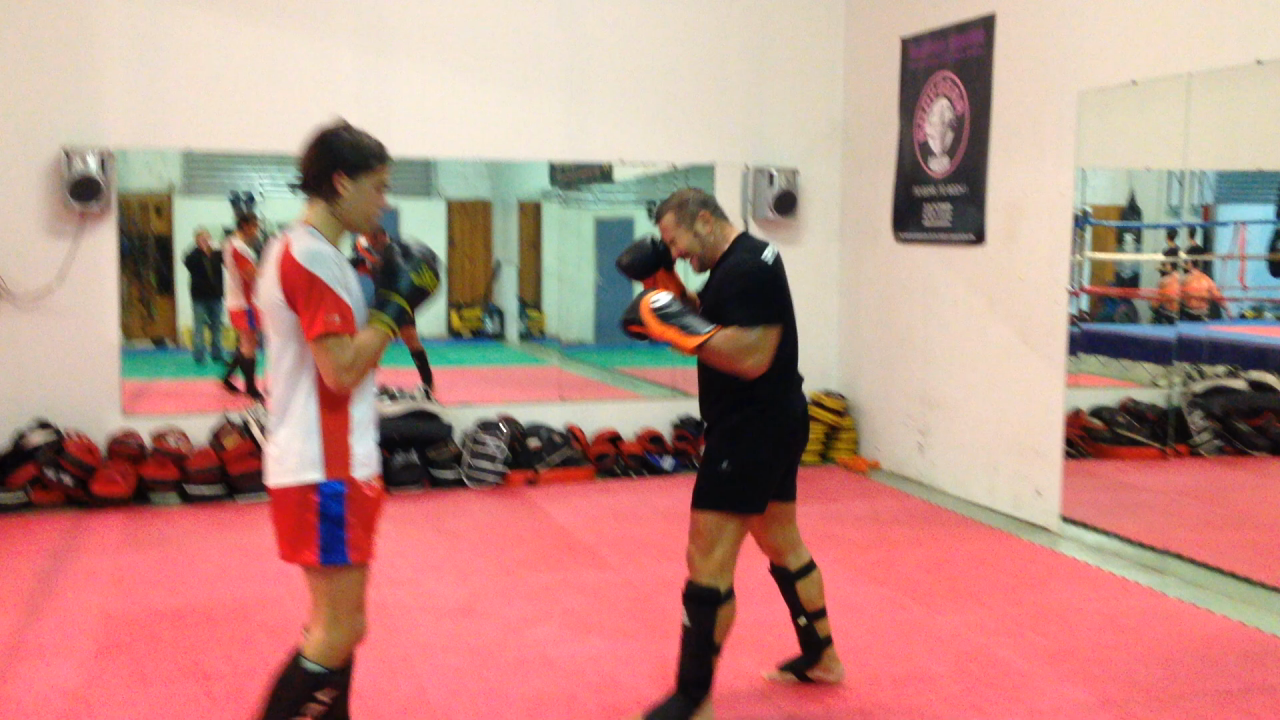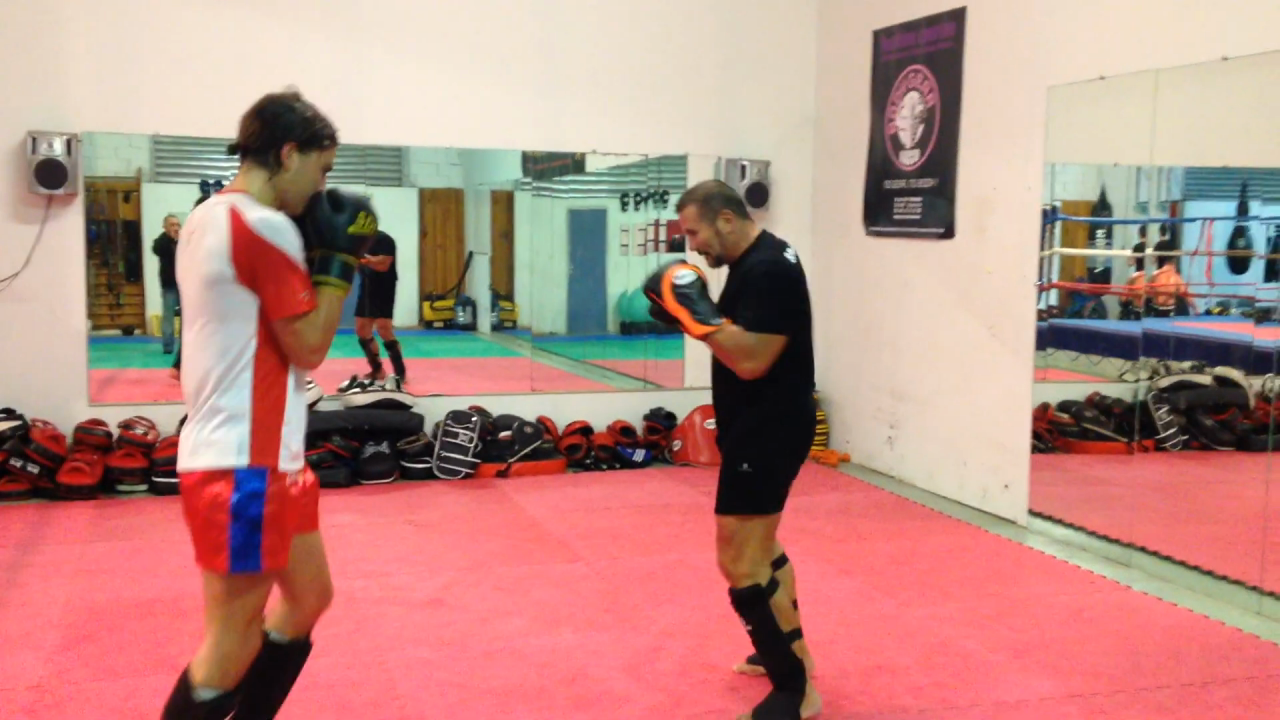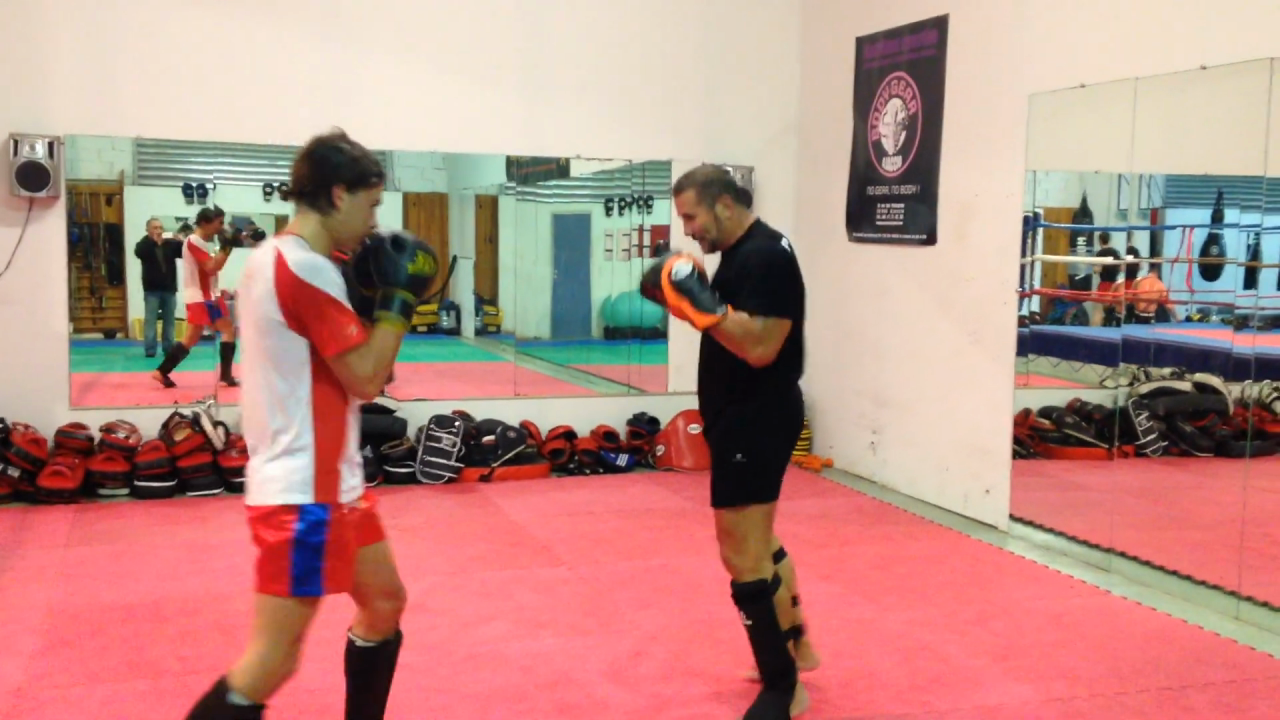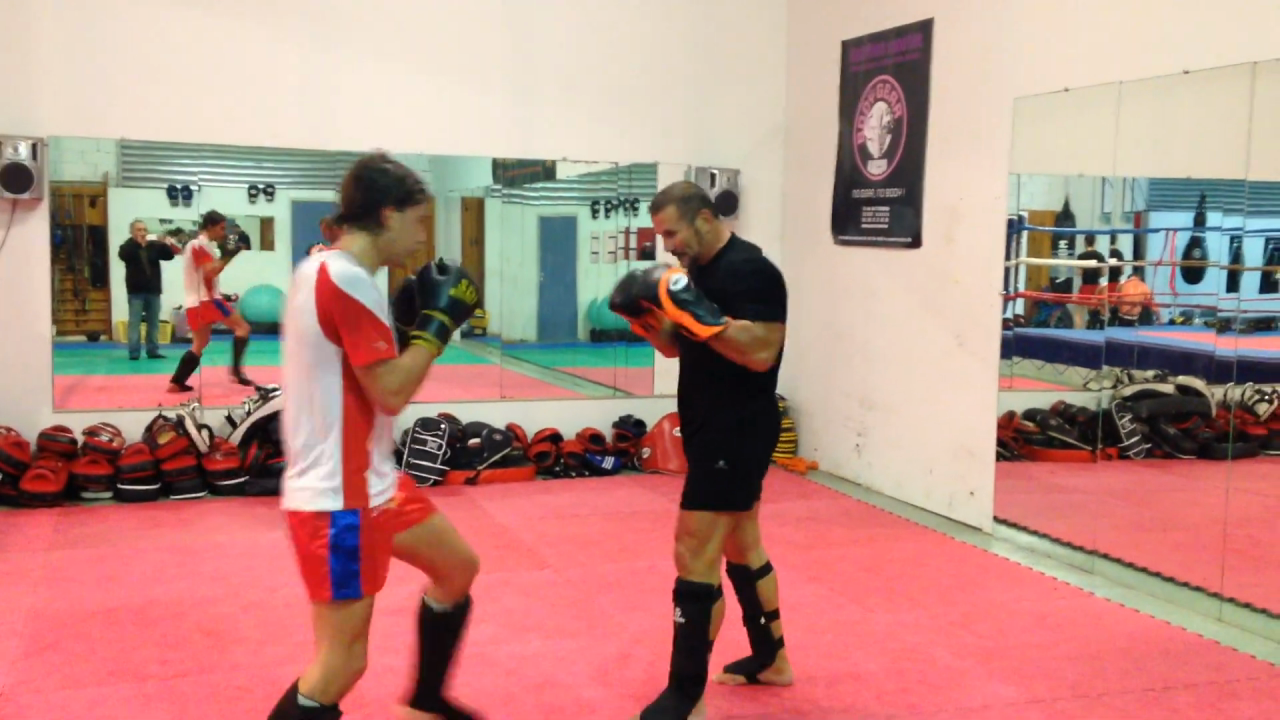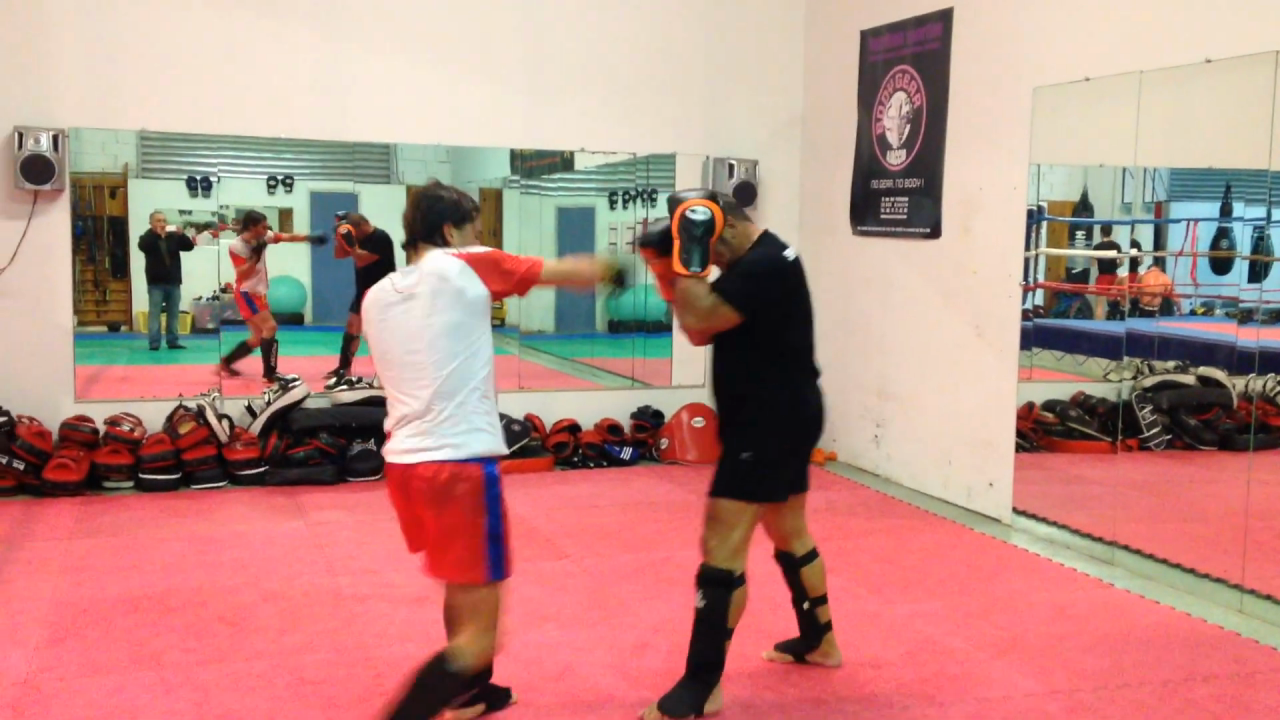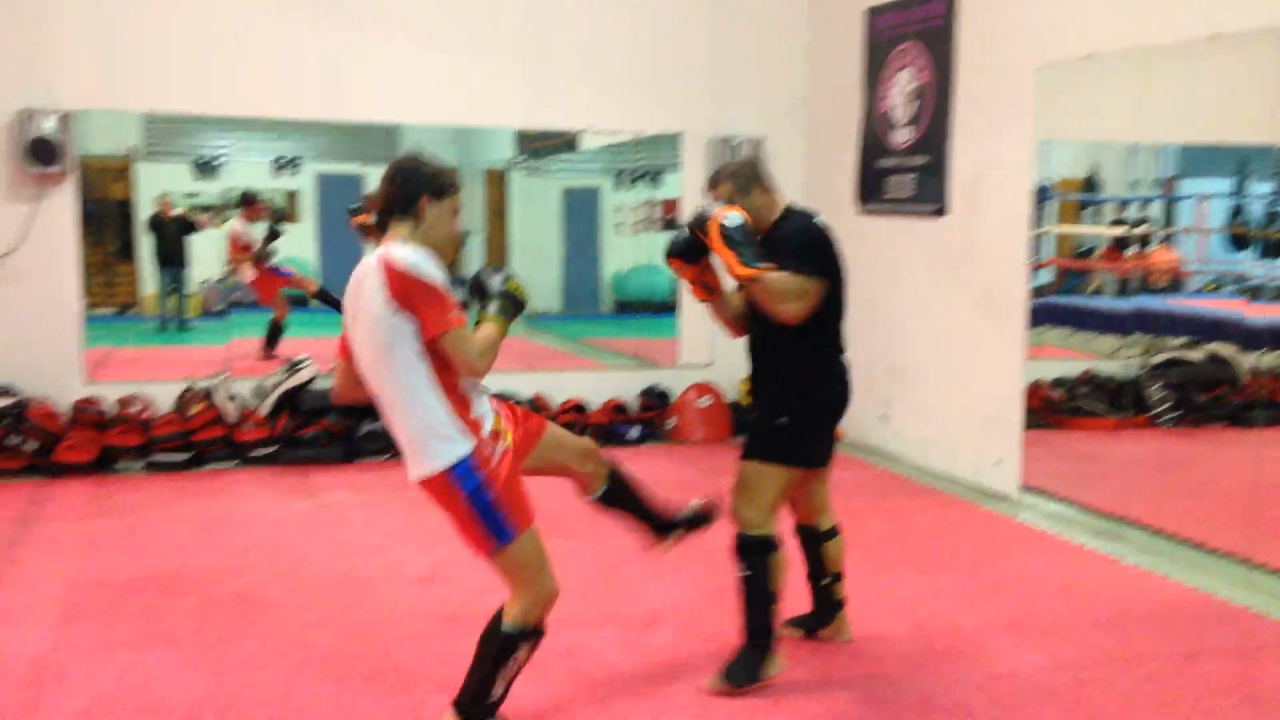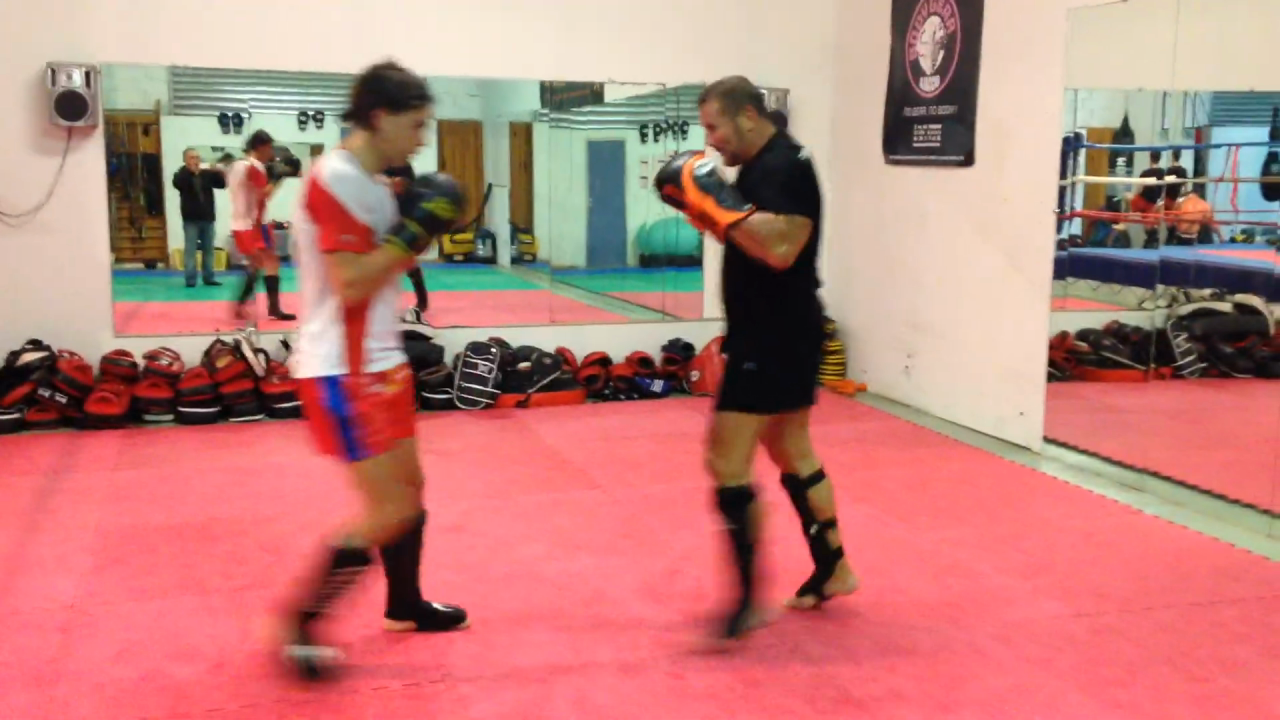
dt=0.5s
person 1, frame 1
left shoulder: (298, 250)
right shoulder: (311, 254)
right elbow: (341, 369)
left wrist: (386, 293)
right wrist: (397, 302)
left hip: (333, 465)
right hip: (323, 472)
left knee: (342, 613)
right knee: (338, 630)
person 1, frame 2
left shoulder: (209, 219)
right shoulder: (265, 228)
right elbow: (308, 347)
left wrist: (314, 253)
right wrist: (338, 258)
left hip: (263, 457)
right hip: (241, 464)
left knee: (310, 597)
right knee: (235, 642)
person 1, frame 3
left shoulder: (275, 259)
right shoulder: (304, 268)
right elbow: (365, 377)
left wrist: (381, 289)
right wrist: (399, 295)
left hip: (331, 482)
right hip: (303, 493)
left knee: (385, 604)
right knee: (270, 665)
person 1, frame 4
left shoulder: (327, 270)
right shoulder: (342, 282)
left elbow: (377, 374)
right elbow: (391, 391)
left wrist: (427, 313)
right wrist: (438, 319)
left hip: (371, 482)
right hip: (336, 498)
left knee: (458, 567)
right knee: (342, 663)
person 1, frame 5
left shoulder: (376, 298)
right shoulder: (469, 266)
right elbow: (571, 272)
right wrist: (615, 268)
left hip: (407, 463)
right hip: (461, 463)
left knee: (474, 583)
right knee: (483, 634)
person 1, frame 6
left shoulder: (365, 276)
right shoulder: (408, 266)
left elbow: (345, 389)
right elbow: (473, 360)
right wrist: (499, 307)
left hip: (480, 424)
right hip: (458, 455)
left knee: (585, 455)
right knee: (536, 591)
left ankle: (664, 524)
person 1, frame 7
left shoulder: (371, 182)
right shoulder: (332, 180)
right elbow: (352, 285)
left wrist: (422, 226)
right wrist: (413, 231)
left hip: (381, 363)
right hip: (339, 372)
left knee: (410, 486)
right knee: (384, 513)
left ankle: (404, 603)
right ankle: (299, 627)
person 2, frame 1
left shoulder: (748, 271)
right shoulder: (731, 266)
left elbow: (752, 360)
right elbow: (701, 329)
left wrist: (676, 327)
right wrist: (658, 283)
left hip: (753, 431)
right hip: (771, 425)
left knee: (708, 562)
right knee: (781, 542)
right ankle: (821, 656)
person 2, frame 2
left shoulder: (767, 271)
right shoulder: (753, 262)
left elbow: (751, 361)
left wrist: (698, 310)
right wrist: (689, 313)
left hip: (769, 429)
right hip: (765, 424)
left knee: (742, 564)
right knee: (759, 543)
right ankle: (790, 649)
person 2, frame 3
left shoulder: (764, 258)
right shoulder: (741, 252)
left elbow: (761, 347)
left wrist: (698, 299)
right wrist: (679, 296)
left hip: (757, 419)
right hip: (744, 416)
left knee: (743, 554)
right knee: (757, 537)
right ankle: (796, 644)
person 2, frame 4
left shoulder: (750, 270)
right shoulder: (699, 270)
left elbow: (761, 352)
right elbow: (676, 345)
left wrist: (697, 312)
right wrist: (645, 312)
left hip: (738, 429)
right hip: (714, 427)
left knee: (695, 557)
right knee: (741, 545)
right ankle: (770, 657)
person 2, frame 5
left shoulder: (763, 267)
right shoulder: (761, 260)
left elbow: (698, 322)
right elbow: (704, 328)
left wrist: (689, 254)
right wrist: (668, 271)
left hip: (769, 422)
right hip: (784, 416)
left knee: (721, 545)
right knee: (788, 531)
right ankle: (819, 639)
person 2, frame 6
left shoulder: (803, 236)
right shoulder: (773, 241)
left elbow: (790, 308)
right elbow: (740, 322)
left wrist: (739, 253)
right wrist: (700, 273)
left hip: (802, 394)
right hip: (800, 391)
left knee: (751, 512)
right knee: (811, 506)
left ankle: (760, 649)
right ankle: (830, 615)
person 2, frame 7
left shoulder: (785, 168)
right shoulder: (762, 165)
left elbow: (779, 249)
right elbow: (750, 240)
left wrist: (715, 199)
right wrist: (701, 201)
left hip: (774, 334)
right hip: (781, 330)
left knee: (728, 463)
right knee: (795, 456)
left ankle: (750, 593)
right ankle: (831, 573)
